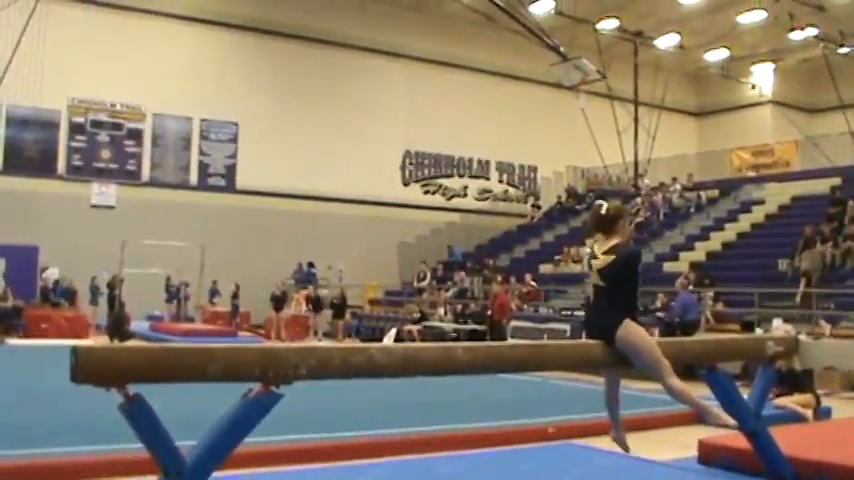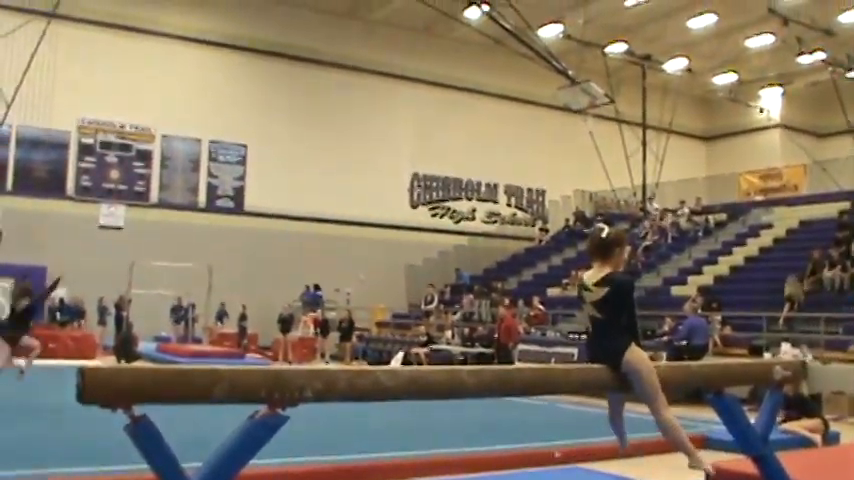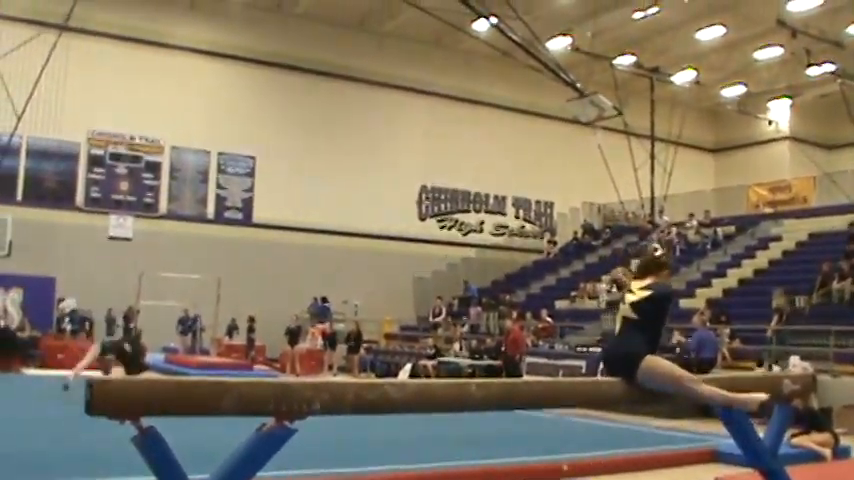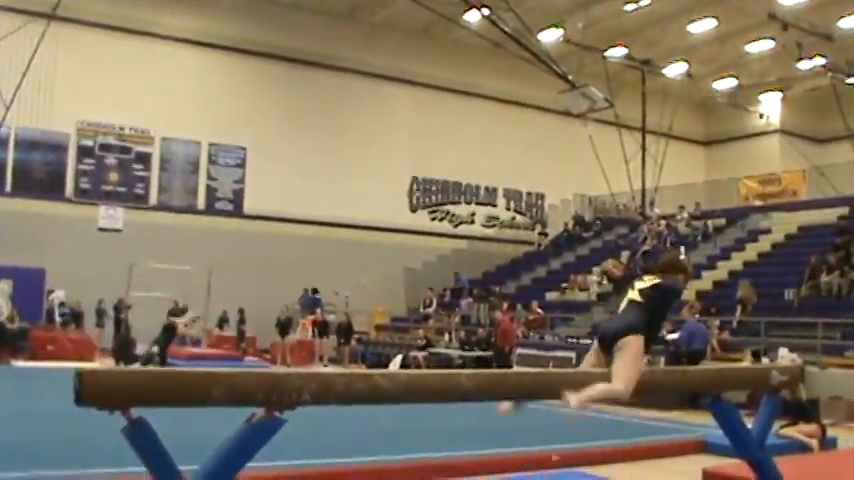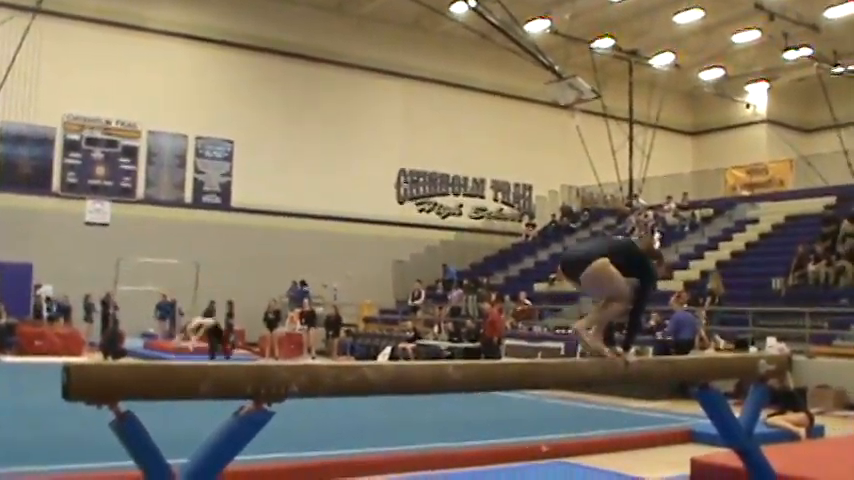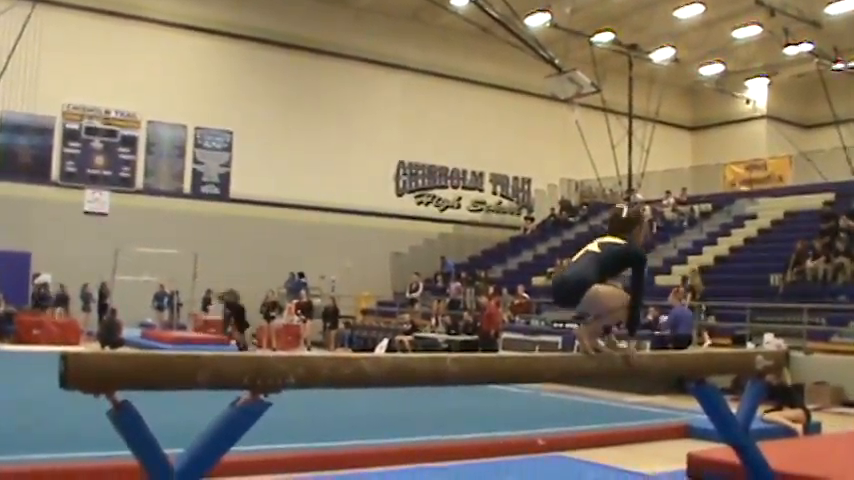
dt=0.4s
person 1, frame 1
left shoulder: (594, 251)
right shoulder: (630, 253)
right elbow: (631, 293)
right wrist: (636, 325)
left hip: (593, 323)
right hip: (616, 323)
left knee: (611, 379)
right knee: (666, 374)
left ankle: (617, 430)
right ankle: (711, 414)
person 1, frame 2
left shoulder: (583, 280)
right shoulder: (621, 282)
right elbow: (630, 321)
right wrist: (637, 349)
left hip: (594, 350)
right hip: (618, 349)
left knee: (615, 398)
right knee: (660, 406)
left ankle: (622, 441)
right ankle: (694, 456)
person 1, frame 3
left shoulder: (629, 289)
right shoulder: (663, 293)
right elbow: (655, 333)
left hip: (612, 360)
right hip: (632, 360)
right knee: (691, 385)
person 1, frame 4
left shoulder: (641, 282)
right shoulder: (673, 287)
right elbow: (654, 325)
right wrist: (642, 354)
left hip: (607, 331)
right hip: (628, 332)
right knee: (621, 390)
right ankle: (579, 399)
person 1, frame 5
right shoulder: (647, 268)
right elbow: (637, 311)
left wrist: (610, 346)
right wrist: (626, 349)
right hip: (589, 261)
right knee: (626, 299)
left ankle: (595, 335)
right ankle: (584, 326)
person 1, frame 6
left shoulder: (600, 242)
right shoulder: (635, 251)
right elbow: (636, 295)
left wrist: (605, 327)
right wrist: (632, 337)
left hip: (560, 289)
right hip: (579, 288)
left knee: (614, 292)
right knee: (626, 303)
left ankle: (590, 334)
right ankle: (586, 331)
